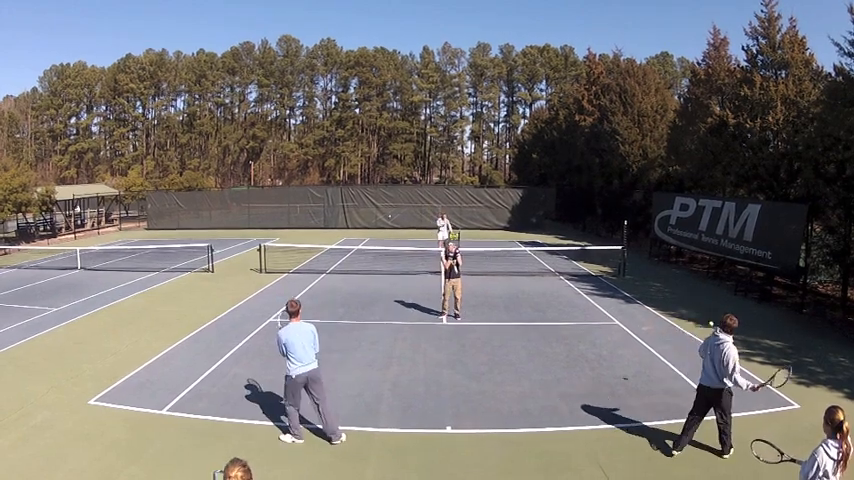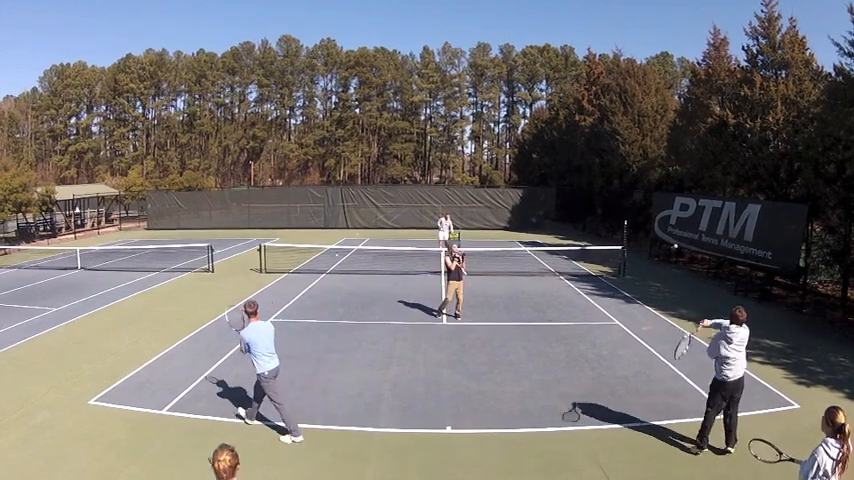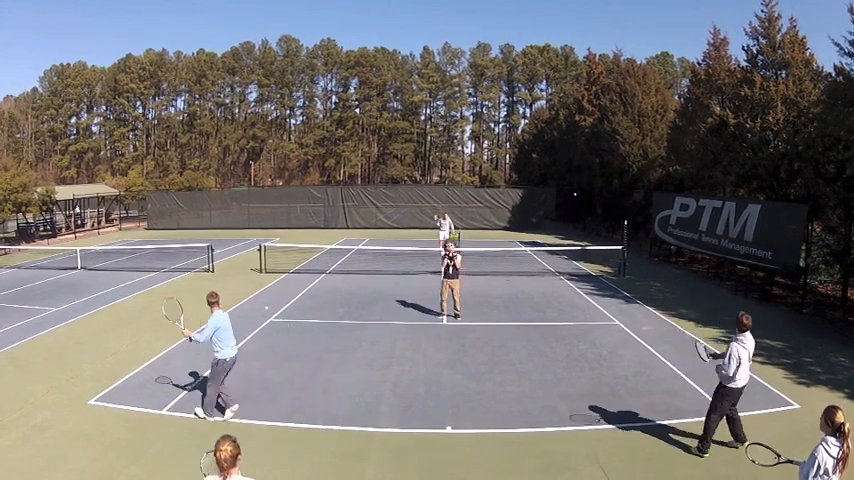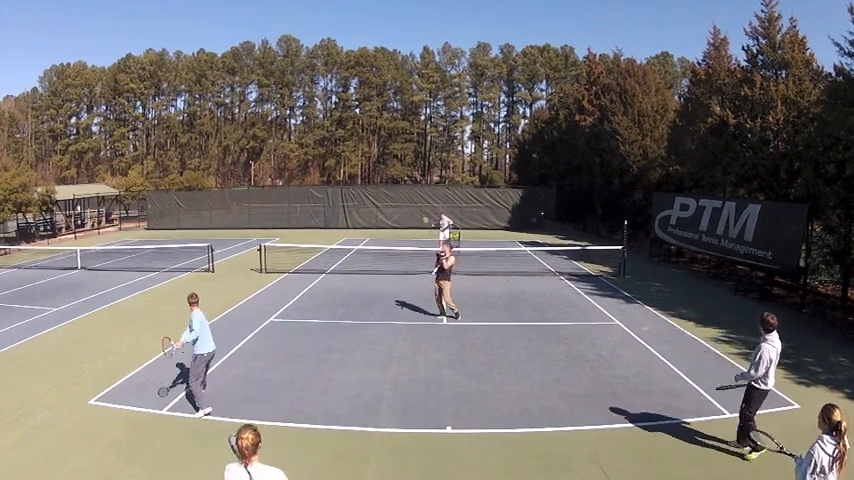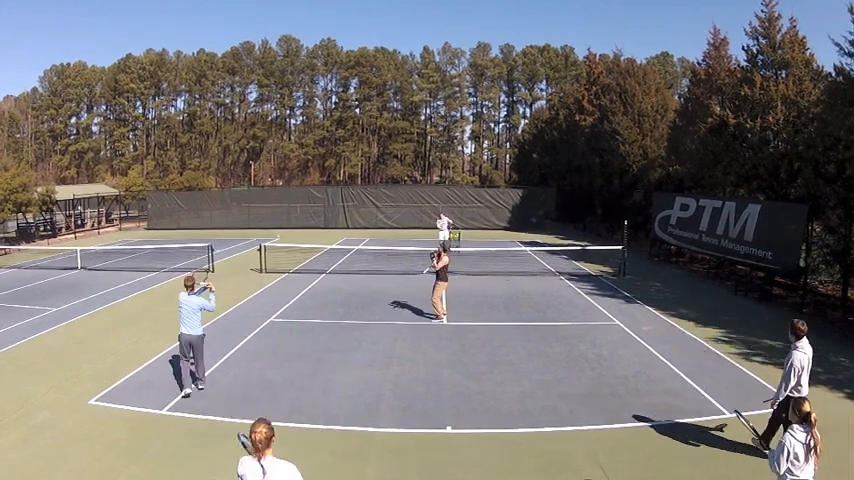
dt=0.4s
person 1, frame 1
left shoulder: (710, 339)
right shoulder: (730, 350)
left elbow: (702, 353)
right elbow: (733, 376)
right wrist: (750, 386)
left hip: (704, 387)
right hip: (721, 390)
left knee: (694, 417)
right knee: (724, 421)
left ankle: (677, 446)
right ankle: (726, 449)
person 1, frame 2
left shoulder: (718, 339)
right shoulder: (745, 331)
left elbow: (711, 354)
right elbow: (726, 324)
right wrist: (711, 322)
left hip: (722, 381)
right hip: (738, 379)
left knee: (711, 412)
right knee: (731, 413)
left ankle: (701, 444)
right ankle: (730, 444)
person 1, frame 3
left shoulder: (734, 346)
right shoulder: (749, 340)
left elbow: (726, 372)
left wrist: (718, 368)
right wrist: (720, 355)
left hip: (730, 385)
right hip: (741, 383)
left knee: (713, 415)
right knee: (730, 410)
left ankle: (703, 448)
right ankle: (740, 438)
person 1, frame 4
left shoulder: (765, 348)
right shoulder: (774, 341)
left elbow: (756, 373)
left wrist: (741, 376)
right wrist: (745, 375)
left hip: (758, 386)
right hip: (762, 384)
left knee: (746, 416)
right knee: (746, 413)
left ankle: (756, 447)
right ankle: (743, 441)
person 1, frame 5
left shoulder: (796, 356)
right shoulder: (806, 347)
left elbow: (789, 382)
left wrist: (777, 398)
left hip: (793, 394)
right hip: (799, 391)
left knee: (790, 425)
right knee: (776, 418)
right ankle: (763, 444)
person 2, frame 1
left shoulder: (282, 333)
right shoulder: (310, 328)
left elbow: (283, 353)
right elbow: (316, 349)
left hip: (295, 374)
right hip: (313, 370)
left knee: (291, 405)
right knee: (321, 403)
left ankle: (295, 435)
right ankle: (335, 435)
person 2, frame 2
left shoulder: (245, 333)
right shoulder: (269, 326)
left elbow: (245, 350)
left hip: (265, 371)
right hip: (275, 365)
left knee: (278, 402)
right knee: (258, 392)
left ankle: (295, 433)
right ankle: (250, 416)
person 2, frame 3
left shoulder: (215, 318)
right shoulder: (223, 314)
left elbow: (203, 338)
right elbow: (209, 333)
left wrist: (190, 334)
right wrist: (194, 335)
left hip: (223, 358)
right hip: (232, 355)
left knee: (212, 385)
right knee: (218, 383)
left ankle: (207, 413)
right ankle: (231, 404)
person 2, frame 4
left shoulder: (195, 315)
right shoulder: (200, 315)
left elbow: (195, 333)
right elbow: (189, 331)
left wrist: (182, 341)
right wrist: (180, 341)
left hip: (201, 353)
right hip: (211, 350)
left knee: (194, 381)
right knee: (202, 373)
left ankle: (203, 407)
right ankle: (202, 389)
person 2, frame 5
left shoulder: (181, 296)
right shoulder: (199, 301)
left elbow: (190, 293)
right elbow: (212, 307)
left wrist: (205, 286)
right wrist: (212, 292)
left hip: (184, 335)
right hip: (197, 335)
left knee: (184, 361)
right knee: (199, 360)
left ankle: (187, 387)
right ankle: (200, 382)
